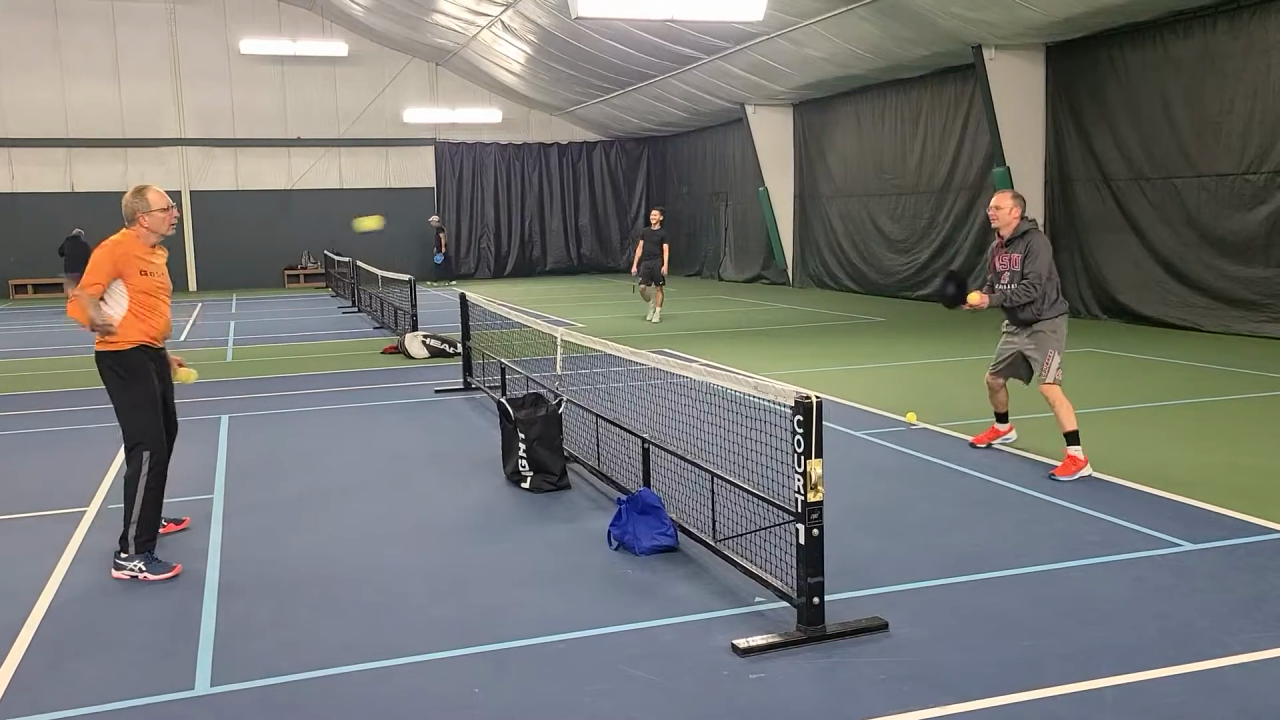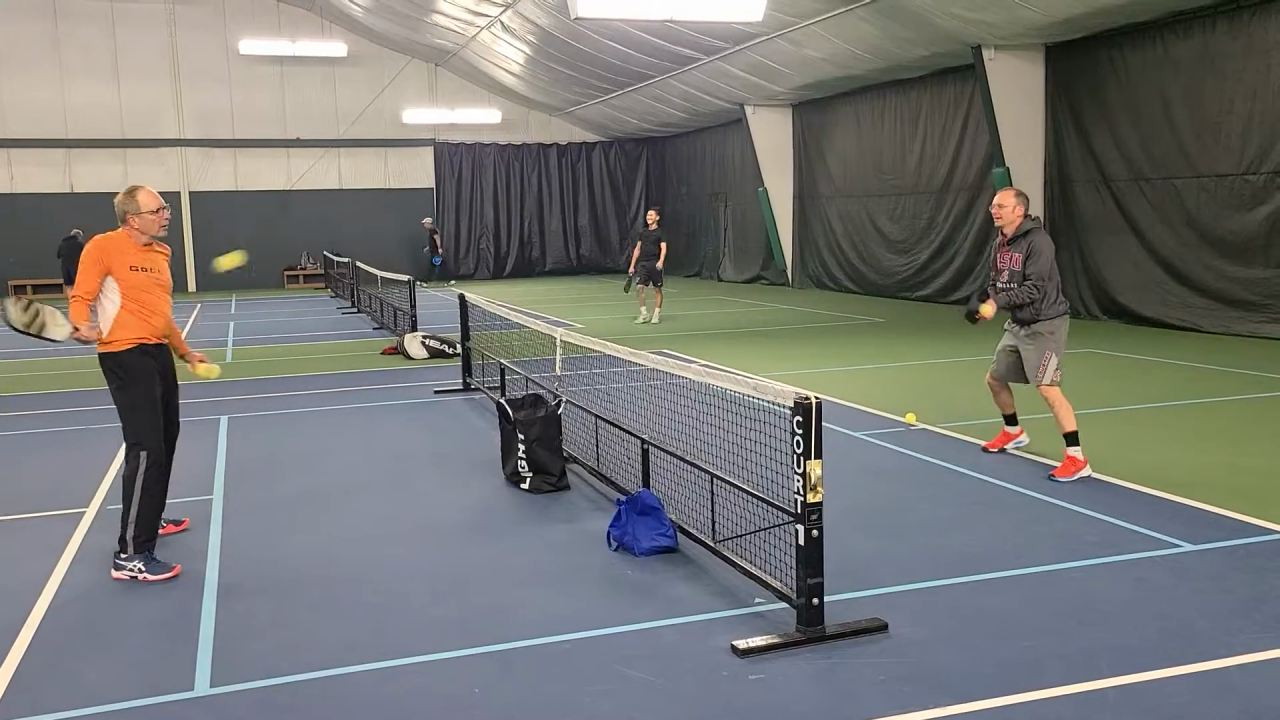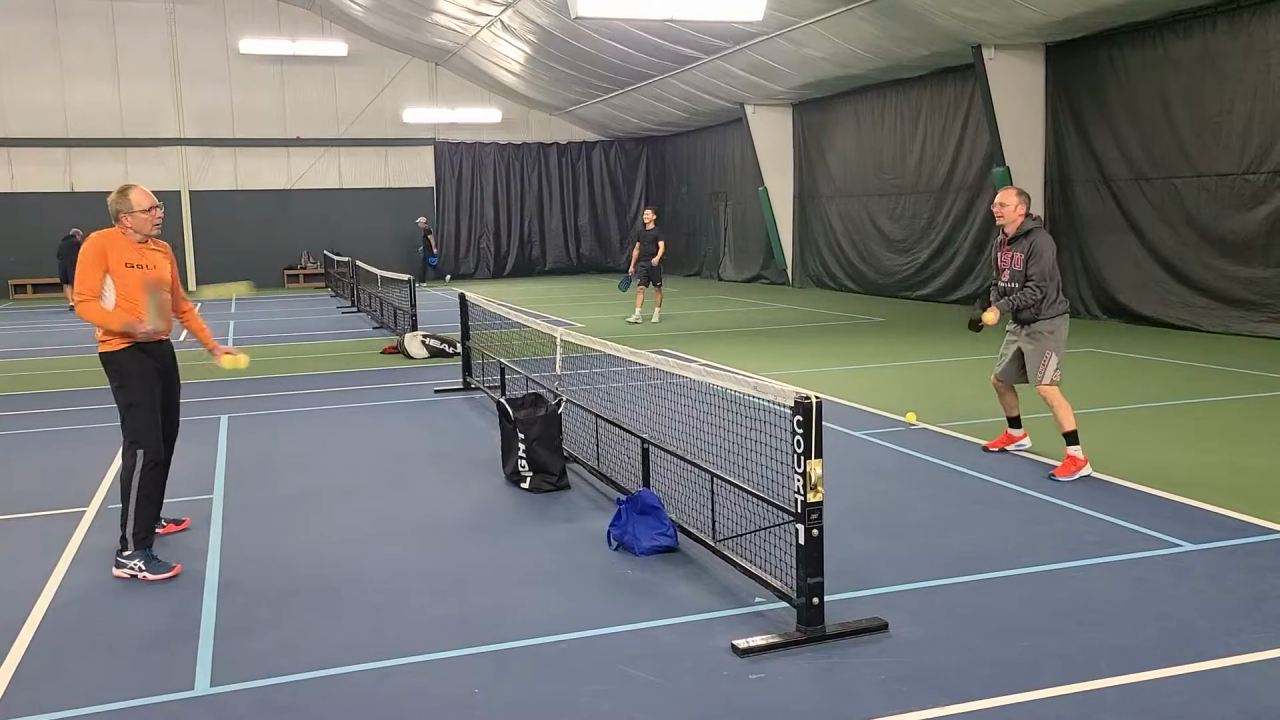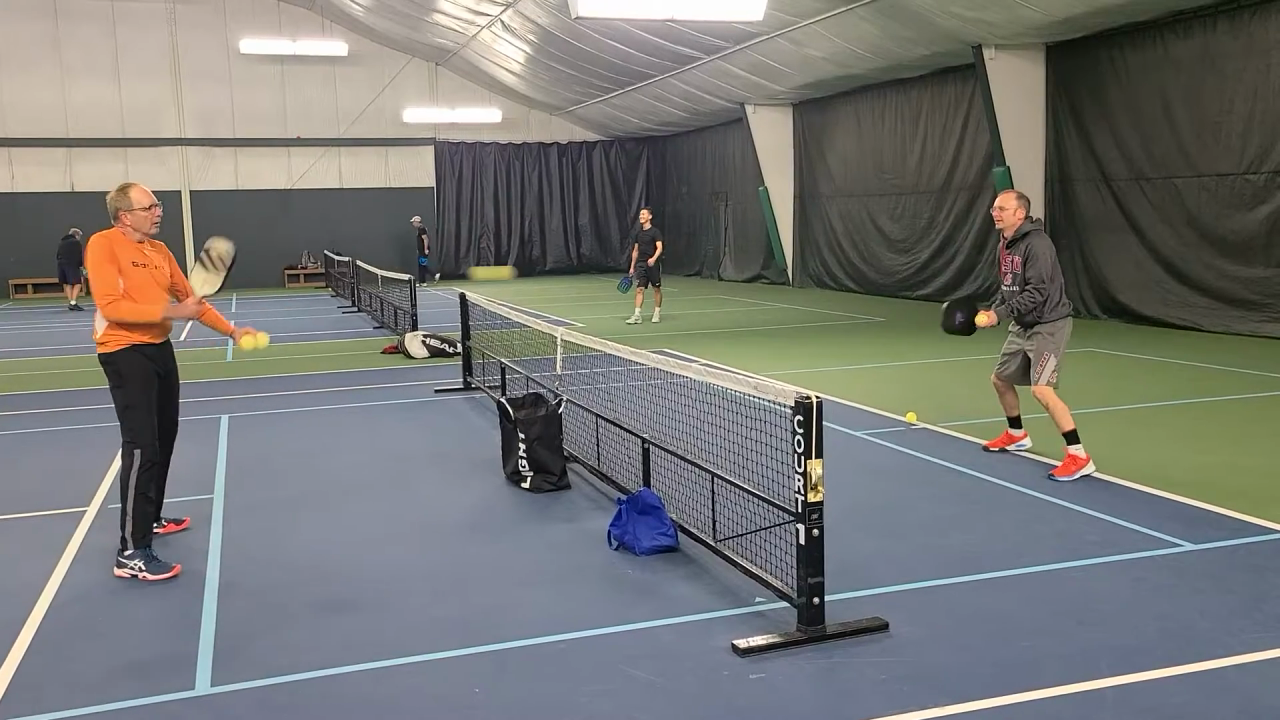
dt=0.1s
person 1, frame 1
left shoulder: (157, 253)
right shoulder: (116, 248)
right elbow: (81, 297)
left wrist: (166, 354)
right wrist: (93, 318)
left hip: (151, 354)
right hip: (123, 356)
left knee: (163, 436)
right knee: (146, 448)
left ankle: (148, 518)
right ankle: (130, 555)
person 1, frame 2
left shoulder: (161, 252)
right shoulder: (104, 246)
right elbow: (80, 299)
left wrist: (186, 351)
right wrist: (84, 325)
left hip: (158, 352)
right hip: (125, 356)
left knee: (165, 438)
right knee: (146, 449)
left ankle: (150, 519)
right ankle: (131, 555)
person 1, frame 3
left shoulder: (162, 250)
right shoulder: (99, 244)
left elbow: (180, 304)
right elbow: (86, 304)
left wrist: (210, 343)
right wrist: (132, 325)
left hip: (160, 350)
right hip: (125, 353)
left knee: (163, 437)
right knee: (143, 445)
left ankle: (148, 518)
right ankle: (130, 553)
person 1, frame 4
left shoulder: (158, 250)
right shoulder: (103, 243)
left elbow: (189, 298)
right elbow: (112, 307)
left wrist: (231, 330)
right wrist: (172, 312)
left hip: (159, 351)
right hip: (125, 354)
left knee: (164, 438)
right knee: (142, 446)
left ankle: (150, 517)
right ankle: (132, 553)
person 2, frame 1
left shoulder: (1035, 242)
right shoulder: (996, 247)
left elbow: (1032, 288)
right elbow: (993, 284)
left wrist: (990, 299)
right wrist: (980, 298)
left hip: (1046, 324)
right hip: (1015, 326)
left knee: (1049, 388)
right knee: (994, 379)
left ankle: (1077, 457)
right ankle: (1002, 428)
person 2, frame 2
left shoulder: (1038, 241)
right shoulder: (999, 244)
left elbow: (1034, 289)
right elbow: (994, 283)
left wrist: (997, 303)
right wrist: (987, 304)
left hip: (1046, 325)
right hip: (1017, 325)
left knee: (1048, 389)
right knee: (995, 379)
left ankle: (1077, 458)
right ankle: (1013, 432)
person 2, frame 3
left shoulder: (1038, 240)
right shoulder: (1001, 243)
left elbow: (1037, 289)
right elbow: (999, 282)
left wrist: (1002, 308)
right wrist: (993, 305)
left hip: (1046, 324)
right hip: (1019, 324)
left knee: (1046, 388)
right knee: (1000, 380)
left ankle: (1077, 457)
right ankle: (1016, 434)
person 2, frame 4
left shoulder: (1036, 243)
right shoulder: (1004, 246)
left elbow: (1037, 292)
left wrist: (1000, 313)
right wrist: (993, 310)
left hip: (1049, 326)
right hip: (1022, 326)
left knee: (1041, 390)
right knee: (1001, 380)
left ankle: (1078, 456)
right ankle: (1016, 435)
